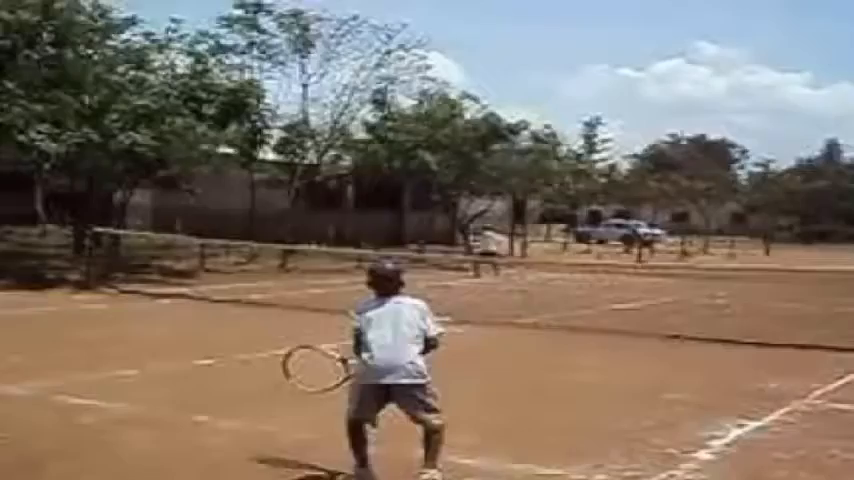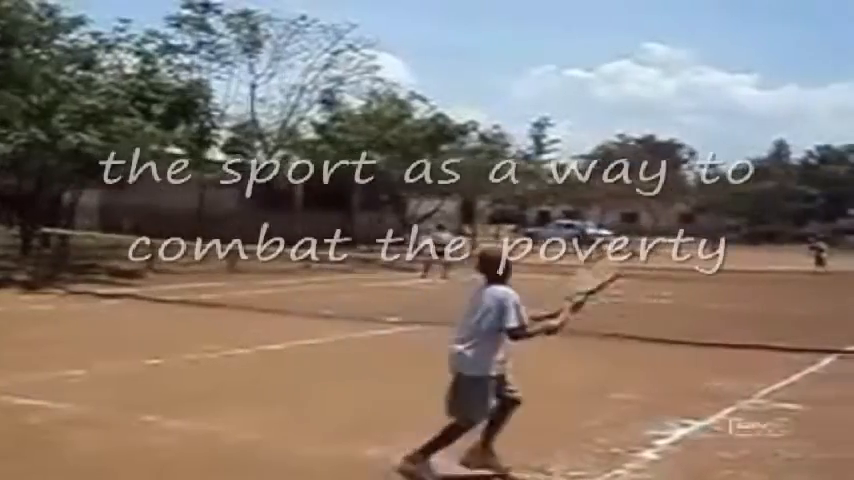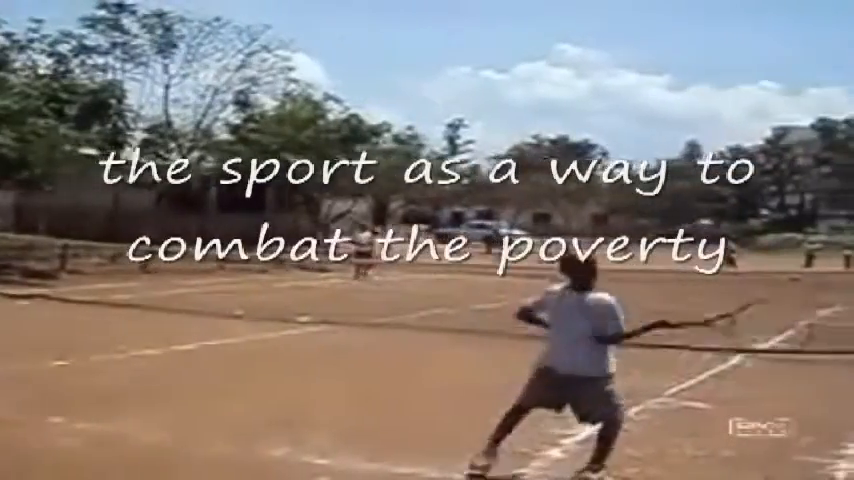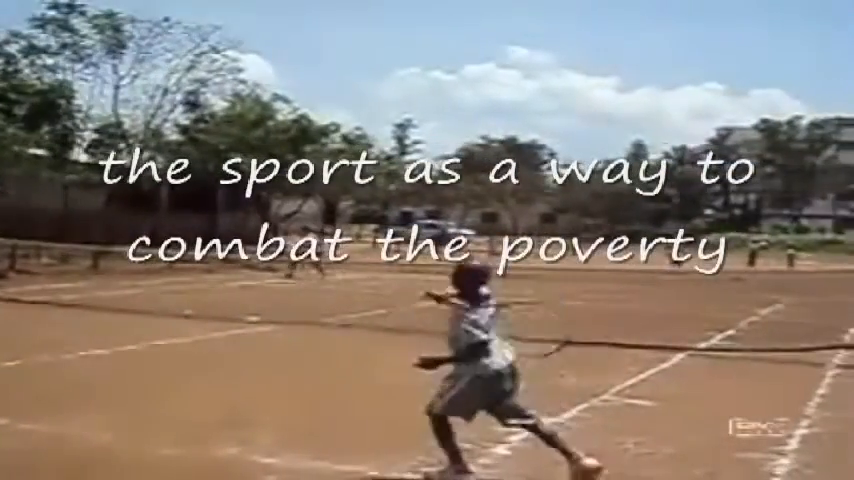
dt=0.7s
person 1, frame 1
left shoulder: (364, 309)
right shoulder: (418, 306)
left elbow: (358, 346)
right elbow: (432, 342)
left hip: (372, 372)
right hip: (410, 371)
left knee: (355, 418)
right knee: (434, 422)
person 1, frame 2
left shoulder: (484, 291)
right shoulder: (505, 295)
left elbow: (512, 321)
right elbow: (516, 332)
left wrist: (554, 315)
right wrist: (553, 326)
left hip: (470, 360)
right hip: (477, 364)
left knee: (511, 400)
right knee: (468, 419)
left ankle: (483, 452)
right ankle: (416, 460)
person 1, frame 3
left shoulder: (554, 294)
right shoulder: (604, 303)
left elbow: (523, 314)
right elbow: (612, 339)
right wrist: (649, 327)
left hip: (552, 366)
right hip: (591, 371)
left knee: (522, 406)
right knee: (613, 420)
left ankle: (488, 453)
person 1, frame 4
left shoulder: (464, 315)
right shoulder: (482, 295)
left elbow: (478, 350)
left wrist: (439, 361)
right wrist: (446, 297)
left hip: (478, 372)
right hip: (502, 367)
left knee: (437, 412)
right knee: (528, 421)
right ankle: (577, 460)
